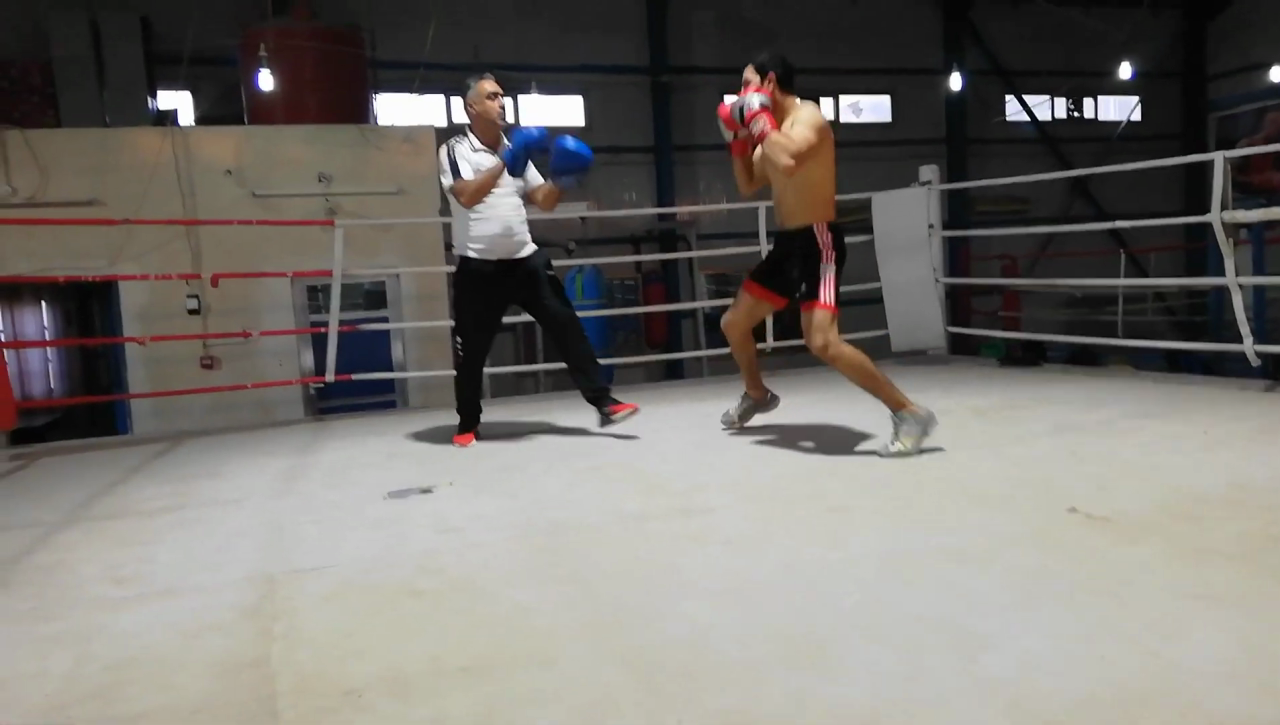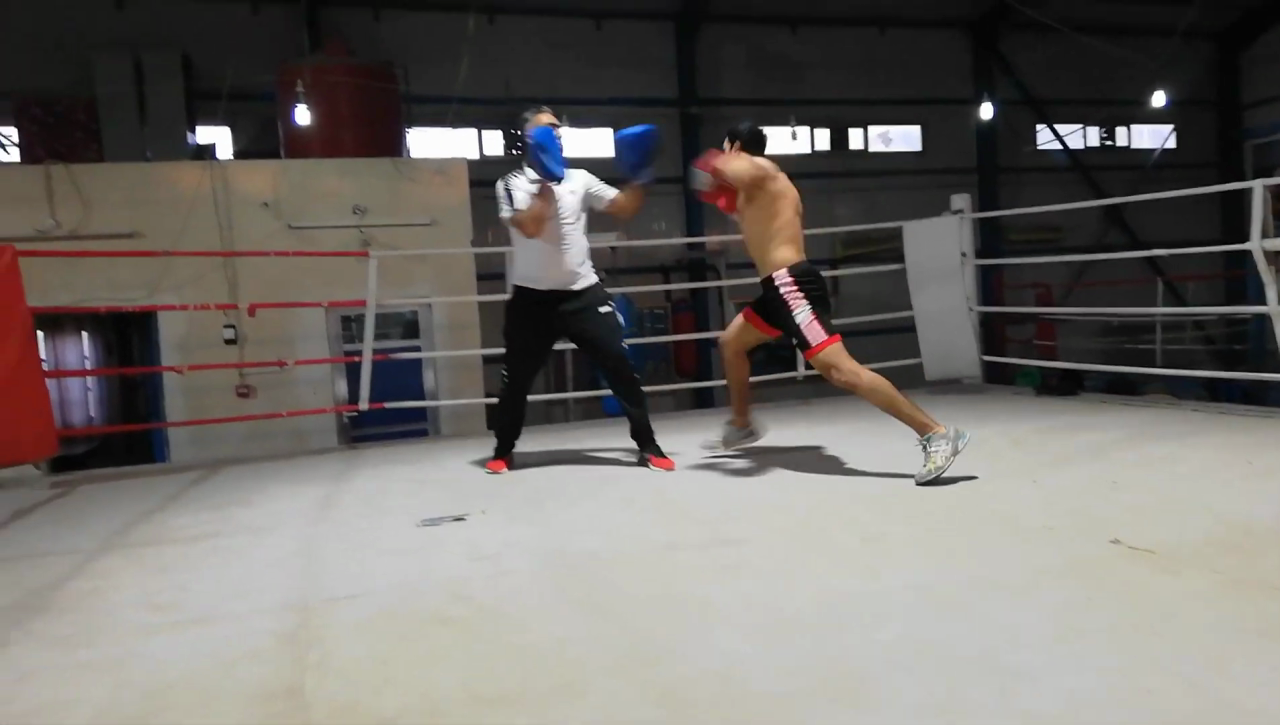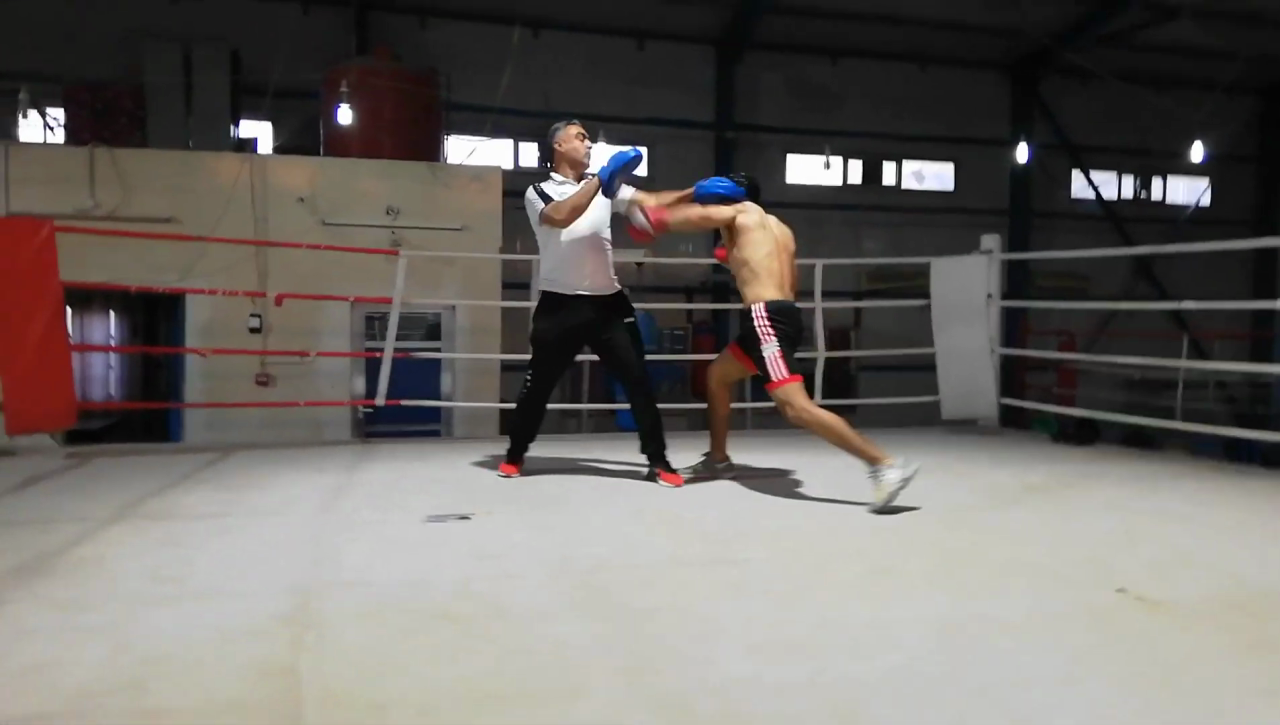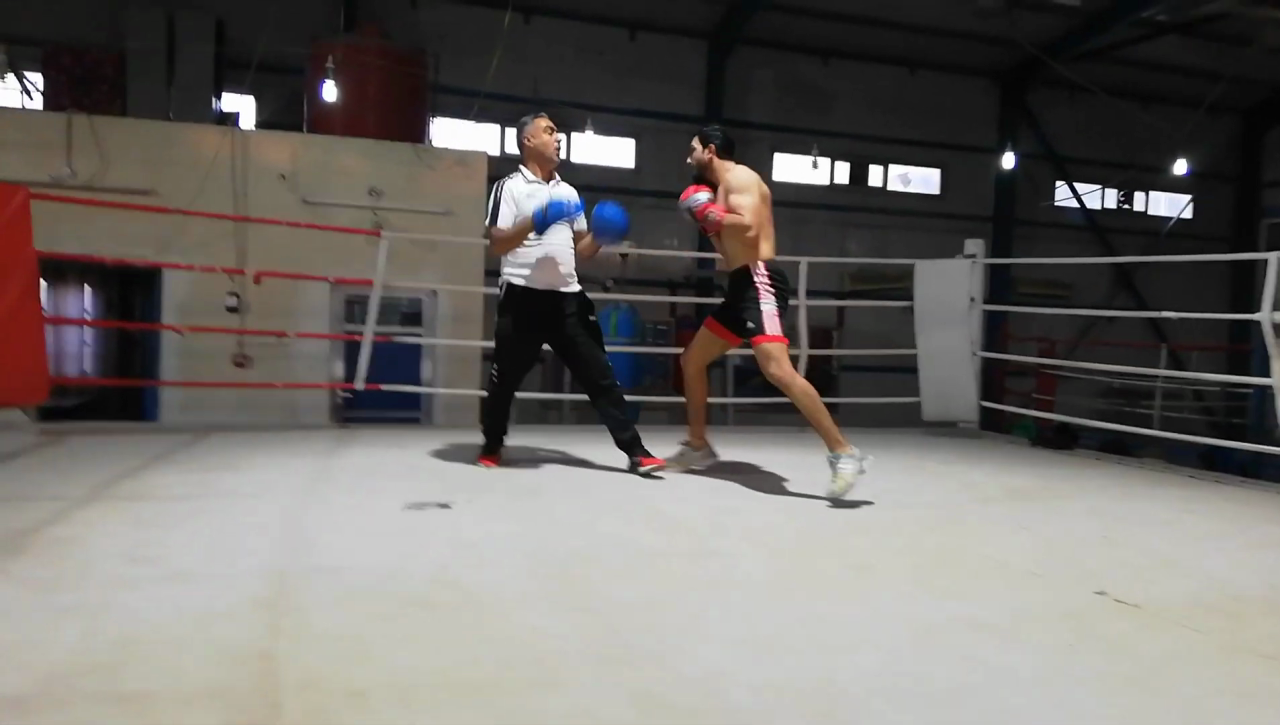
dt=0.2s
person 1, frame 1
left shoulder: (807, 117)
right shoulder: (774, 126)
left elbow: (786, 162)
right elbow: (748, 185)
left wrist: (757, 120)
right wrist: (734, 135)
left hip: (816, 243)
right hip: (787, 245)
left knee: (823, 343)
right knee: (734, 326)
left ankle: (910, 415)
right ankle: (757, 396)
person 1, frame 2
left shoulder: (757, 169)
right shoulder: (767, 184)
left elbow: (740, 171)
left wrist: (707, 168)
right wrist: (729, 205)
left hip: (789, 284)
right hip: (779, 285)
left knee: (838, 369)
right knee: (730, 344)
left ankle: (935, 435)
right ankle: (740, 426)
person 1, frame 3
left shoulder: (740, 213)
right shoulder: (780, 230)
left elbow: (695, 215)
left wrist: (649, 217)
left hip: (766, 318)
right hip: (774, 316)
left knee: (795, 406)
right knee: (717, 378)
left ankle: (886, 465)
right ankle: (716, 460)
person 1, frame 4
left shoulder: (740, 177)
right shoulder: (722, 186)
left elbow: (747, 227)
left wrist: (708, 209)
right wrist: (704, 216)
left hip: (760, 282)
right hip: (741, 285)
left knee: (778, 369)
right knee: (691, 361)
left ankle: (844, 454)
right ankle: (697, 448)
person 2, frame 1
left shoulder: (520, 150)
right shoulder: (454, 150)
left elbow: (544, 202)
right elbow: (466, 197)
left wrist: (566, 176)
right wrist: (505, 162)
left hip: (525, 262)
right hip: (477, 269)
left knee: (567, 328)
right knee: (471, 350)
left ankle: (603, 401)
right ankle: (467, 423)
person 2, frame 2
left shoulder: (578, 178)
right shoulder: (511, 185)
left elbow: (625, 207)
right elbow: (530, 228)
right wrist: (546, 177)
left hip: (582, 294)
right hip: (532, 300)
left knee: (619, 365)
right knee: (516, 379)
left ankle: (647, 446)
right ankle: (503, 450)
person 2, frame 3
left shoulder: (607, 187)
right shoulder: (541, 190)
left elbow: (650, 203)
right elbow: (562, 217)
left wrist: (696, 192)
right wrist: (601, 178)
left hip: (607, 301)
right hip: (559, 304)
left knee: (637, 379)
right knee: (539, 384)
left ankle: (657, 461)
right ankle: (515, 454)
person 2, frame 4
left shoulder: (568, 192)
right shoulder: (509, 188)
left elbow: (581, 247)
right elbow: (498, 243)
left wrist: (601, 236)
right wrist: (535, 221)
left hip: (568, 299)
right hip: (523, 298)
left knee: (600, 373)
right knee: (505, 377)
left ankle: (634, 451)
right ankle: (491, 447)
